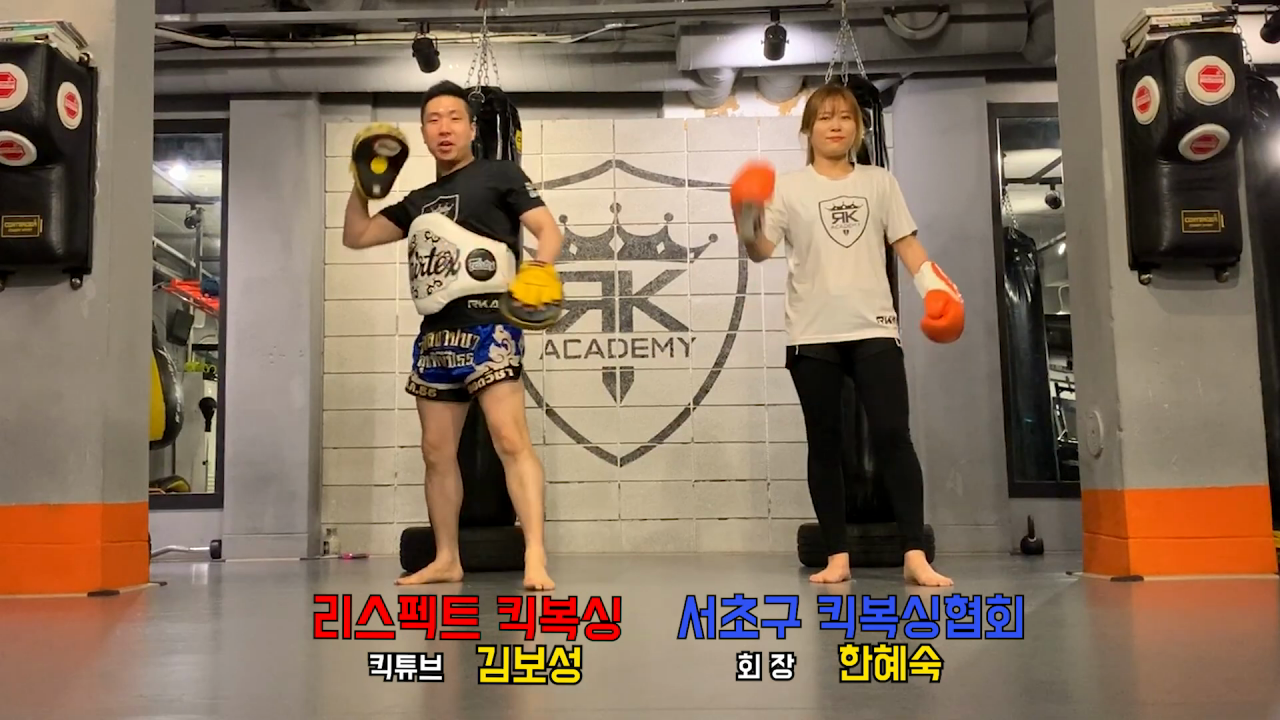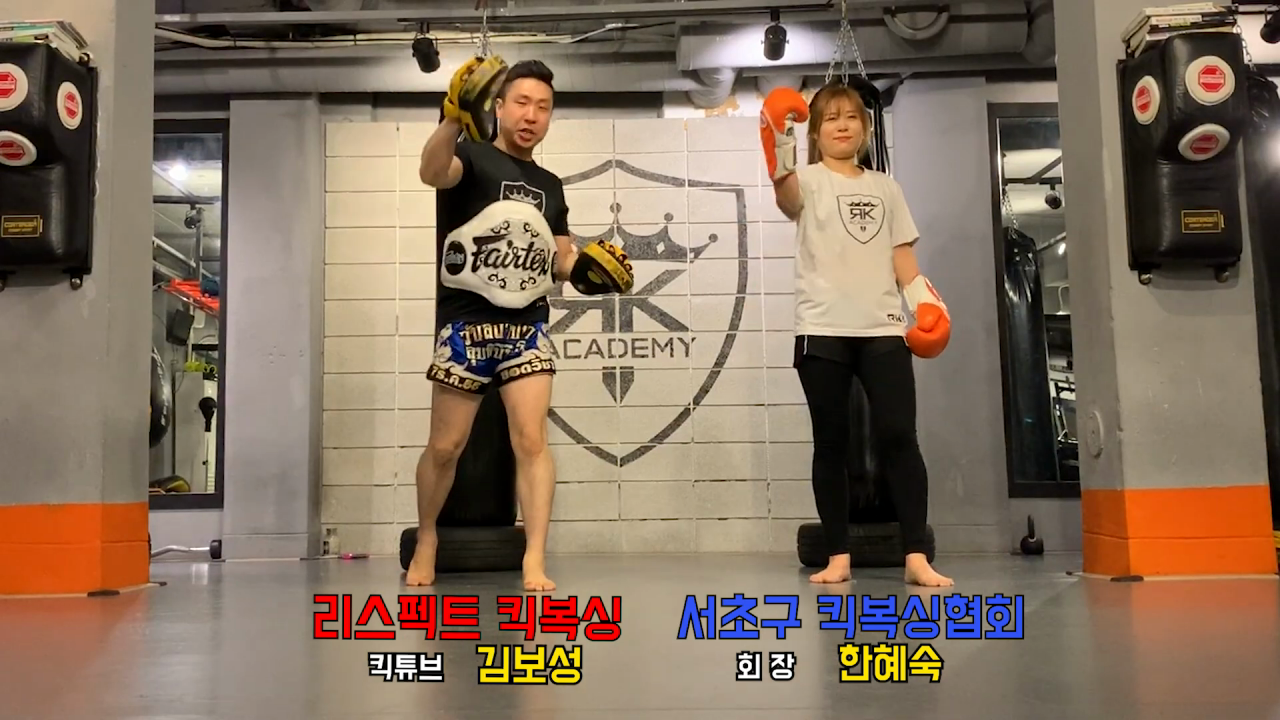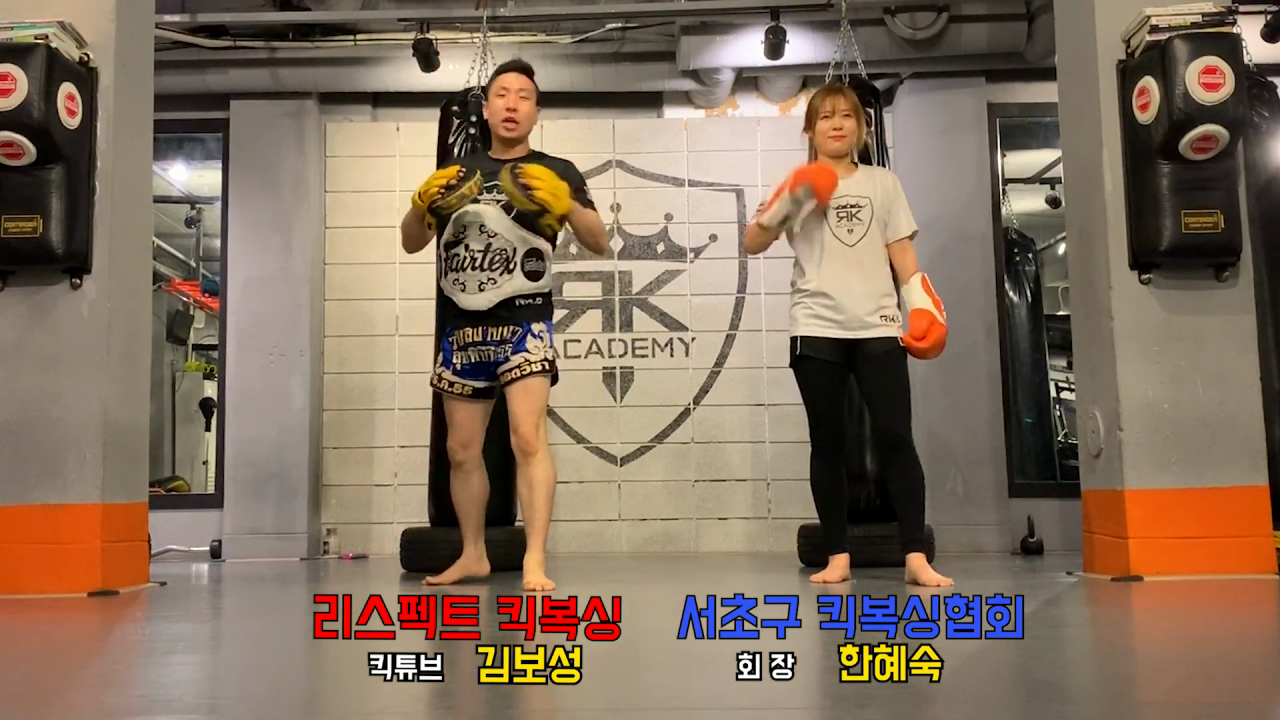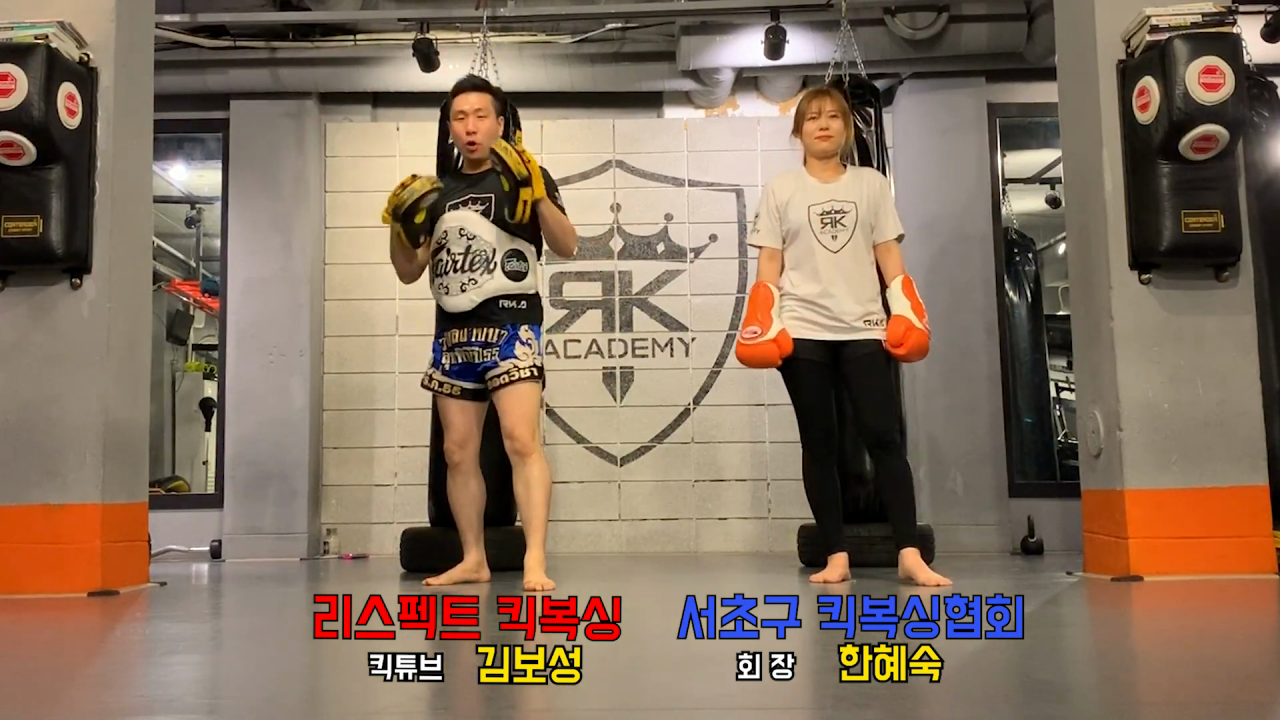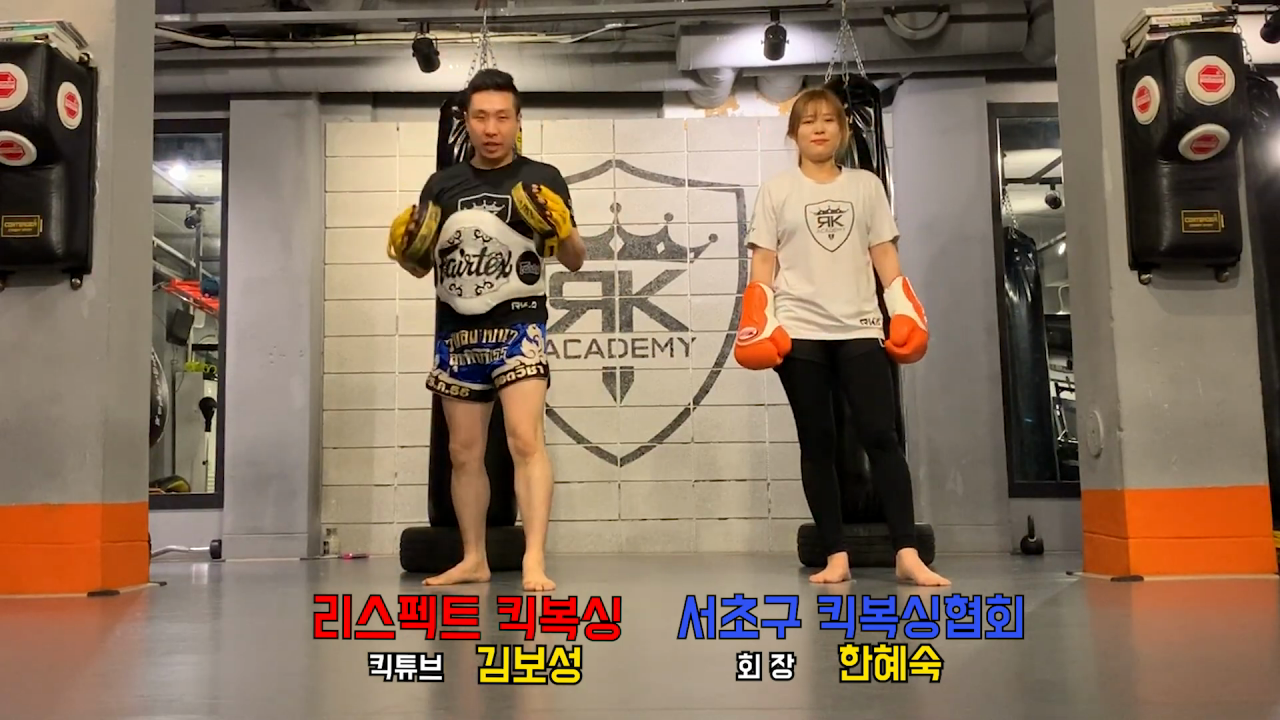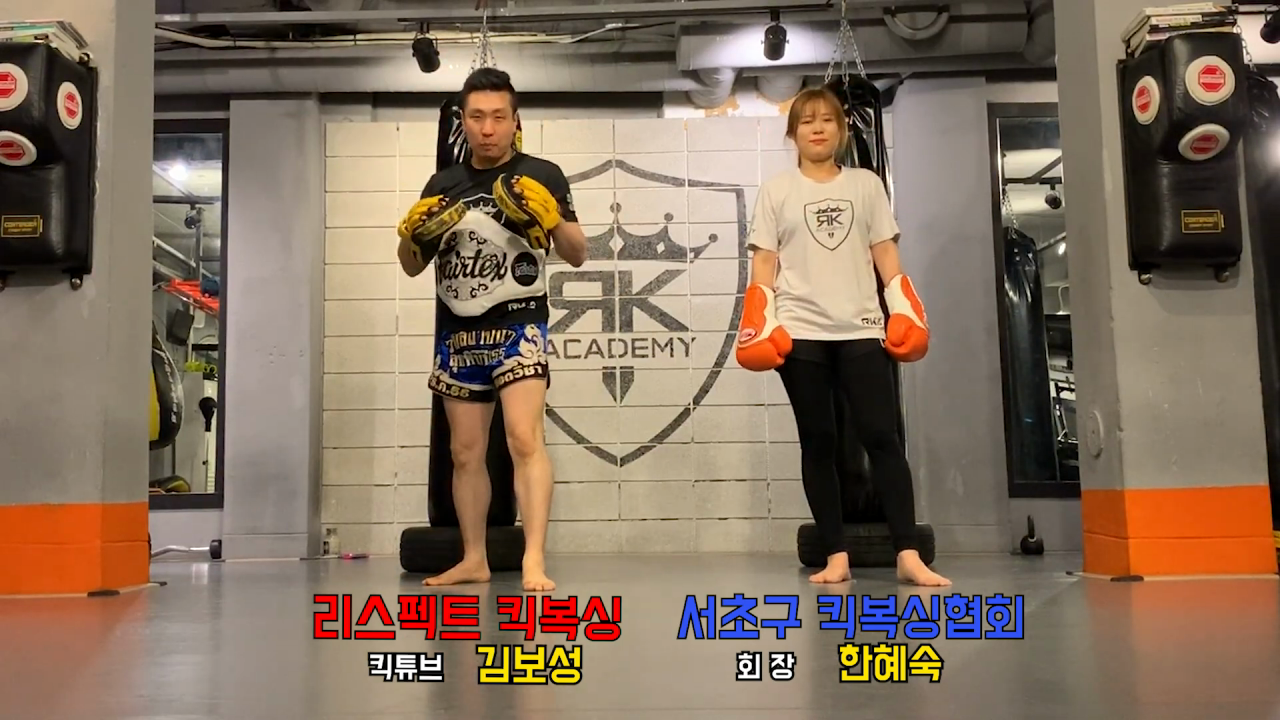
dt=0.5s
person 1, frame 1
left shoulder: (498, 174)
right shoulder: (420, 200)
left elbow: (547, 229)
right elbow: (355, 236)
left wrist: (540, 269)
right wrist: (362, 180)
left hip: (487, 327)
right hip: (435, 334)
left knee: (511, 440)
right knee: (437, 452)
left ankle: (535, 561)
right ankle: (446, 559)
person 1, frame 2
left shoulder: (549, 185)
right shoulder: (472, 156)
left elbow: (561, 257)
right elbow: (436, 170)
right wrist: (454, 118)
left hip: (527, 326)
right hip: (465, 323)
left knee: (532, 440)
right knee: (446, 446)
left ankle: (534, 563)
right ankle: (426, 539)
person 1, frame 3
left shoulder: (556, 171)
right shoulder: (461, 173)
left elbow: (598, 242)
right elbow: (411, 242)
left wrist: (563, 203)
right wrist: (425, 203)
left hip: (523, 324)
right hip: (462, 328)
left knee: (529, 439)
right knee: (462, 450)
left ankle: (535, 563)
right ankle: (473, 554)
person 1, frame 4
left shoulder: (527, 174)
right shoulder: (438, 194)
left elbow: (566, 246)
right elbow: (409, 272)
left wrist: (533, 191)
right wrist: (400, 223)
left hip: (511, 326)
right hip: (453, 334)
left knee: (522, 441)
right knee: (457, 451)
left ankle: (535, 562)
right ankle: (473, 559)
person 1, frame 5
left shoulder: (541, 178)
right shoulder: (442, 184)
left elbow: (575, 261)
right elbow: (422, 265)
left wrist: (560, 228)
right wrist: (405, 248)
left hip: (518, 326)
right hip: (457, 334)
left knee: (525, 439)
right knee: (463, 452)
left ankle: (534, 562)
right ankle: (473, 559)
person 1, frame 6
left shoulder: (541, 174)
right shoulder: (443, 184)
left elbow: (577, 254)
right elbow: (411, 266)
left wrist: (549, 218)
right wrist: (412, 233)
left hip: (518, 325)
right hip: (458, 333)
left knee: (524, 438)
right knee: (465, 452)
left ankle: (534, 562)
right ankle: (474, 560)
person 2, frame 1
left shoulder: (879, 182)
right shoulder: (787, 187)
left elbow: (907, 245)
right elbow: (761, 249)
left wrist: (936, 289)
right wrist: (749, 217)
left hip: (874, 329)
right hip: (812, 334)
left knee: (893, 435)
right knee: (824, 443)
left ankle: (915, 555)
right ankle: (837, 556)
person 2, frame 2
left shoulder: (886, 187)
right shoulder: (808, 179)
left elbow: (902, 256)
right elbow: (789, 203)
left wrist: (927, 303)
right wrist: (781, 145)
left hip: (883, 328)
right hip: (822, 330)
left knee: (898, 437)
right knee: (831, 443)
left ankle: (916, 556)
right ankle: (838, 556)
person 2, frame 3
left shoulder: (883, 182)
right shoulder: (797, 184)
left elbow: (902, 250)
right elbow: (754, 240)
left wrist: (924, 306)
right wrist: (787, 199)
left hip: (878, 328)
right hip: (816, 330)
left knee: (895, 437)
right knee: (828, 443)
left ankle: (916, 556)
right ankle: (838, 556)
person 2, frame 4
left shoulder: (872, 183)
right shoulder: (780, 189)
left elbow: (888, 253)
right elbow: (769, 263)
left wrist: (906, 313)
right wrist: (763, 321)
left hip: (864, 329)
right hip: (803, 332)
left knee: (883, 436)
right knee: (819, 443)
left ankle: (909, 554)
right ankle: (836, 556)
person 2, frame 5
left shoulder: (867, 185)
right shoulder: (777, 190)
left elbow: (885, 255)
right elbow: (764, 261)
left wrist: (904, 313)
right wrist: (760, 320)
left hip: (860, 330)
right hip: (799, 332)
left knee: (881, 436)
right knee: (817, 442)
left ankle: (908, 554)
right ankle: (836, 556)
person 2, frame 6
left shoulder: (866, 184)
right shoulder: (776, 191)
left elbow: (885, 252)
right elbow: (764, 262)
left wrist: (904, 312)
right wrist: (761, 321)
left hip: (860, 329)
right hip: (800, 332)
left knee: (882, 436)
right knee: (818, 443)
left ankle: (907, 555)
right ankle: (836, 556)
